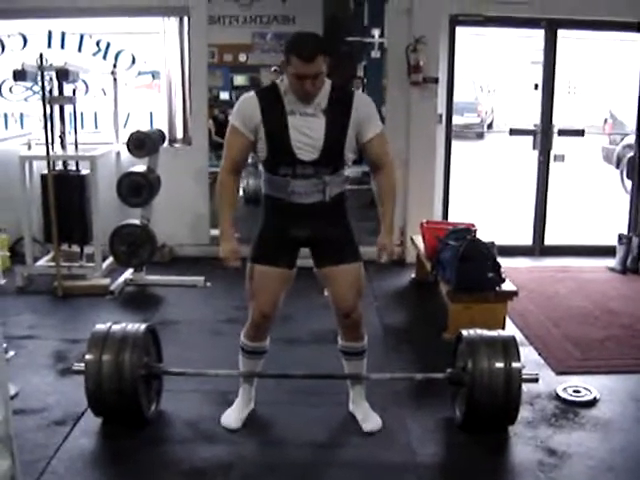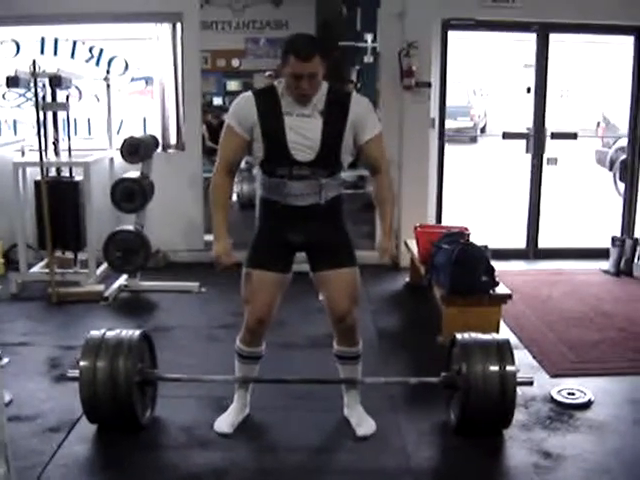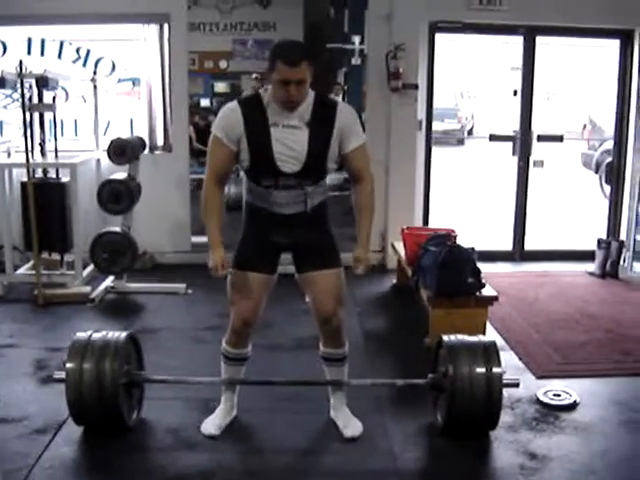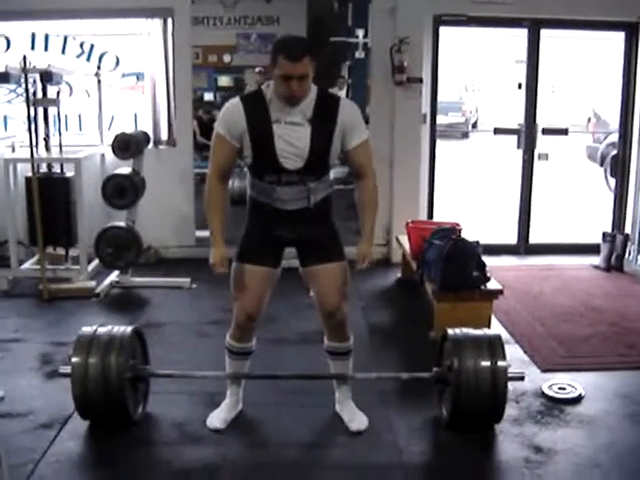
dt=0.4s
person 1, frame 1
left shoulder: (356, 104)
right shoulder: (255, 105)
left elbow: (383, 167)
right elbow: (230, 171)
left wrist: (387, 229)
right wrist: (226, 234)
left hip: (331, 219)
right hip: (278, 219)
left knee: (351, 312)
right knee: (260, 314)
left ankle: (358, 398)
right ankle: (245, 395)
person 1, frame 2
left shoulder: (353, 107)
right shoulder: (251, 106)
left elbow: (380, 170)
right elbow: (224, 171)
left wrist: (387, 231)
right wrist: (220, 234)
left hip: (327, 222)
right hip: (275, 223)
left knee: (345, 317)
right knee: (255, 319)
left ankle: (352, 403)
right ankle: (240, 401)
person 1, frame 3
left shoulder: (339, 116)
right shoulder: (237, 115)
left elbow: (362, 179)
right elbow: (214, 181)
left wrist: (363, 242)
right wrist: (215, 245)
left hip: (313, 226)
right hip: (260, 226)
left knee: (331, 318)
right knee: (241, 320)
left ankle: (339, 404)
right ankle: (227, 403)
person 1, frame 4
left shoulder: (341, 111)
right shoulder: (240, 111)
left elbow: (365, 176)
right elbow: (217, 177)
left wrist: (367, 238)
right wrist: (217, 241)
left hip: (317, 219)
right hip: (264, 220)
left knee: (335, 311)
right knee: (245, 315)
left ankle: (344, 397)
right ankle: (233, 396)
